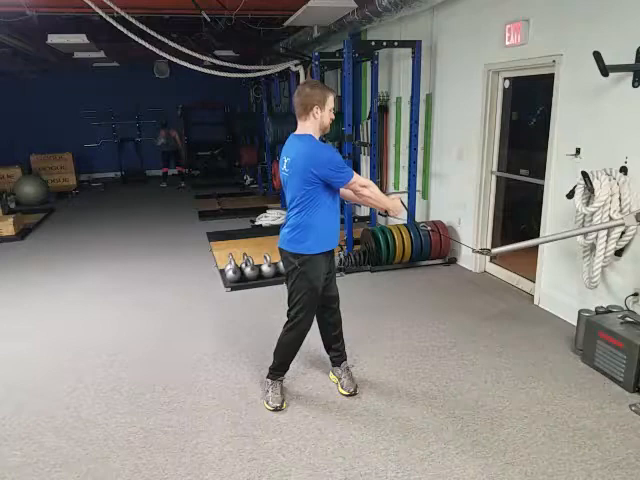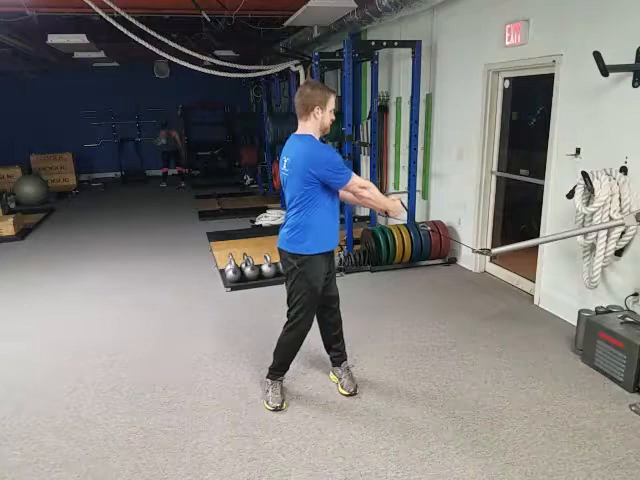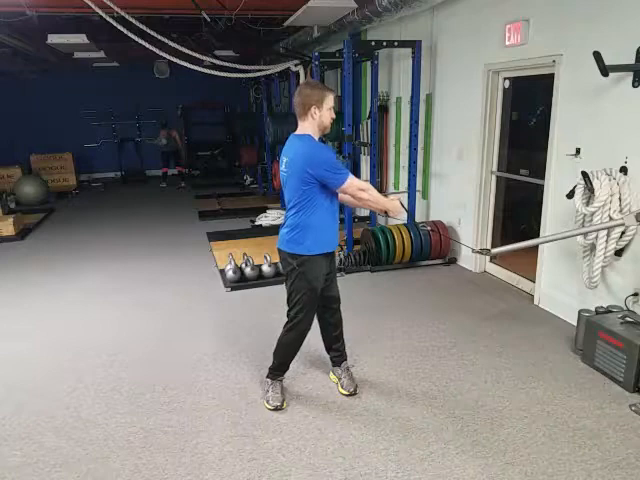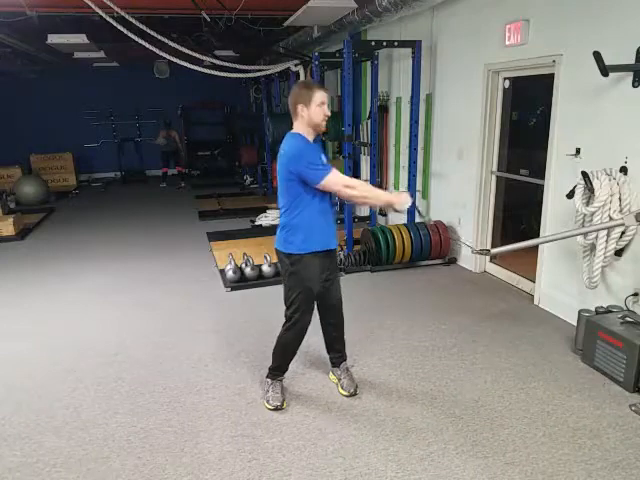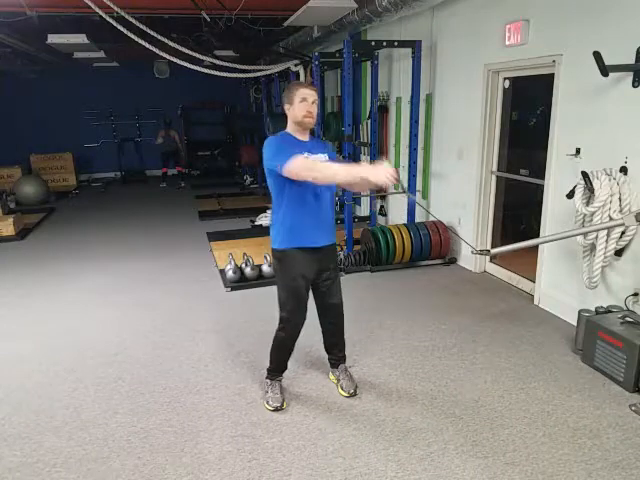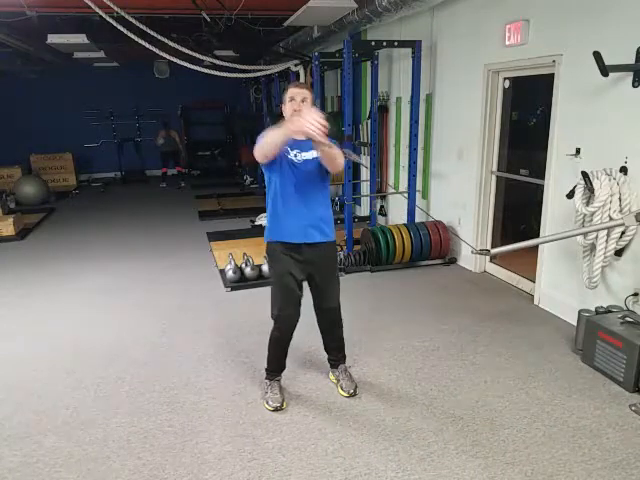
dt=0.2s
person 1, frame 1
left shoulder: (294, 146)
right shoulder: (318, 153)
left elbow: (338, 189)
right elbow: (361, 185)
left wrist: (377, 203)
right wrist: (389, 205)
left hip: (317, 248)
right hip: (305, 251)
left knee: (329, 307)
right knee: (300, 318)
left ankle: (339, 364)
right ankle: (274, 378)
person 1, frame 2
left shoulder: (294, 146)
right shoulder: (318, 153)
left elbow: (338, 191)
right elbow: (359, 187)
left wrist: (377, 203)
right wrist: (389, 206)
left hip: (317, 249)
right hip: (304, 252)
left knee: (329, 307)
right knee: (300, 318)
left ankle: (339, 364)
right ankle: (274, 378)
person 1, frame 3
left shoulder: (295, 146)
right shoulder: (315, 153)
left elbow: (337, 193)
right elbow: (358, 189)
left wrist: (376, 204)
right wrist: (388, 206)
left hip: (318, 249)
right hip: (304, 252)
left knee: (330, 308)
right knee: (300, 318)
left ankle: (339, 364)
right ankle: (274, 378)
person 1, frame 4
left shoulder: (305, 147)
right shoulder: (298, 150)
left elbow: (339, 189)
right elbow: (344, 186)
left wrist: (381, 198)
right wrist: (392, 198)
left hip: (321, 247)
right hip: (300, 251)
left knee: (332, 309)
right knee: (298, 319)
left ankle: (338, 365)
right ankle: (274, 378)
person 1, frame 5
left shoulder: (322, 147)
right shoulder: (276, 146)
left elbow: (346, 181)
right elbow: (312, 173)
left wrist: (370, 178)
right wrist: (366, 171)
left hip: (325, 245)
right hip: (292, 249)
left knee: (332, 310)
right knee: (292, 319)
left ankle: (338, 366)
right ankle: (273, 378)
person 1, frame 6
left shoulder: (322, 145)
right shoulder: (272, 144)
left elbow: (334, 164)
right elbow: (264, 149)
left wrist: (321, 143)
right wrist: (292, 127)
left hip: (322, 243)
right hip: (283, 245)
left knee: (330, 310)
right knee: (285, 317)
left ankle: (338, 366)
right ankle: (272, 378)
